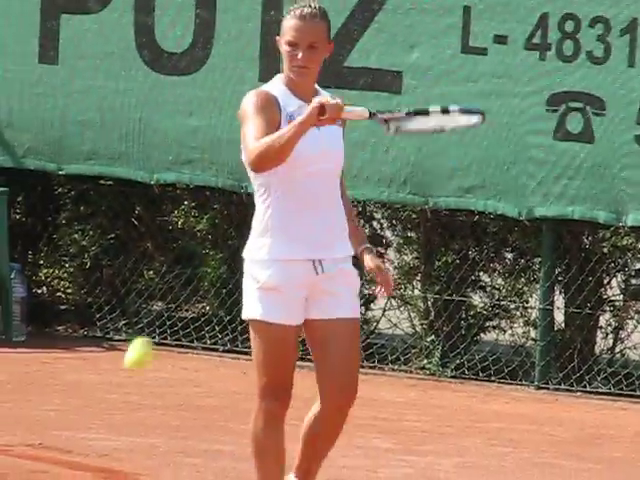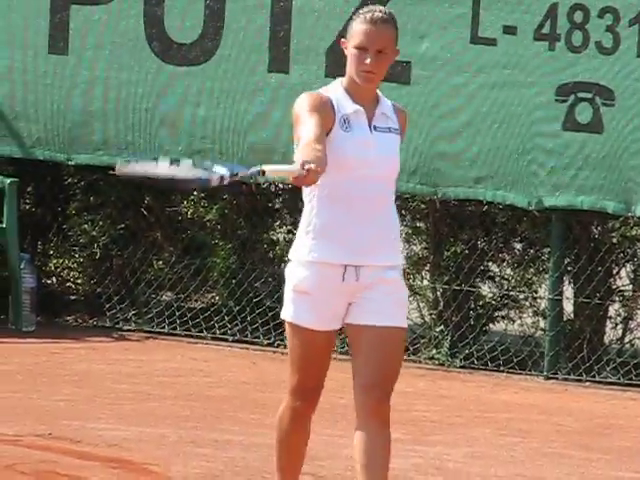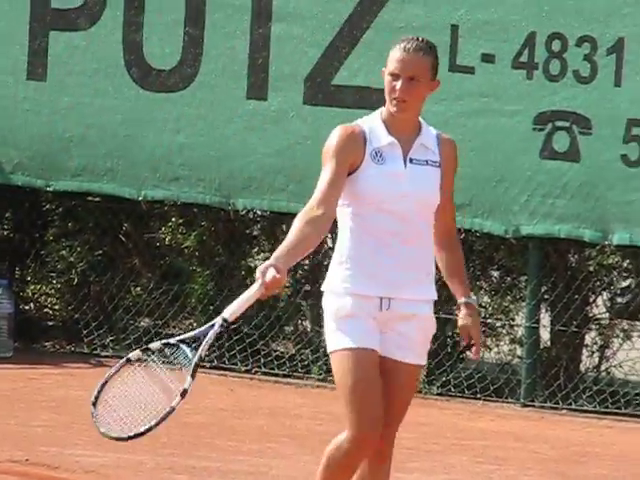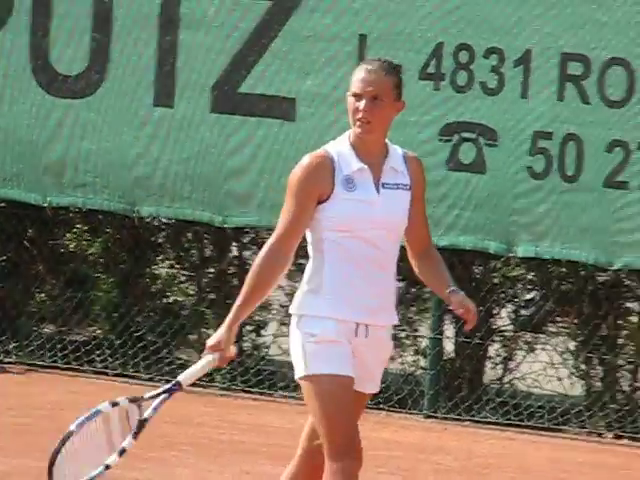
dt=0.3s
person 1, frame 1
left shoulder: (332, 108)
right shoulder: (261, 101)
right elbow: (258, 159)
left wrist: (365, 250)
right wrist: (305, 122)
left hip: (334, 266)
right hip: (276, 264)
left knee: (340, 396)
right knee: (274, 399)
person 1, frame 2
left shoulder: (397, 118)
right shoulder: (315, 104)
right elbow: (312, 154)
right wrist: (308, 165)
left hip: (383, 273)
right hip: (319, 267)
left knee: (374, 405)
right knee: (302, 398)
person 1, frame 3
left shoulder: (443, 149)
right shoulder: (350, 138)
left elbow: (444, 234)
right elbow: (319, 210)
left wrist: (465, 300)
right wrist: (278, 262)
left hip: (412, 307)
right hip: (353, 299)
left knee: (382, 435)
right knee: (363, 432)
person 1, frame 4
left shoulder: (410, 169)
right shoulder: (318, 167)
left elbow: (421, 251)
right elbow: (278, 249)
left wrist: (452, 294)
right wrist: (233, 321)
left hip: (374, 331)
right hip: (322, 325)
